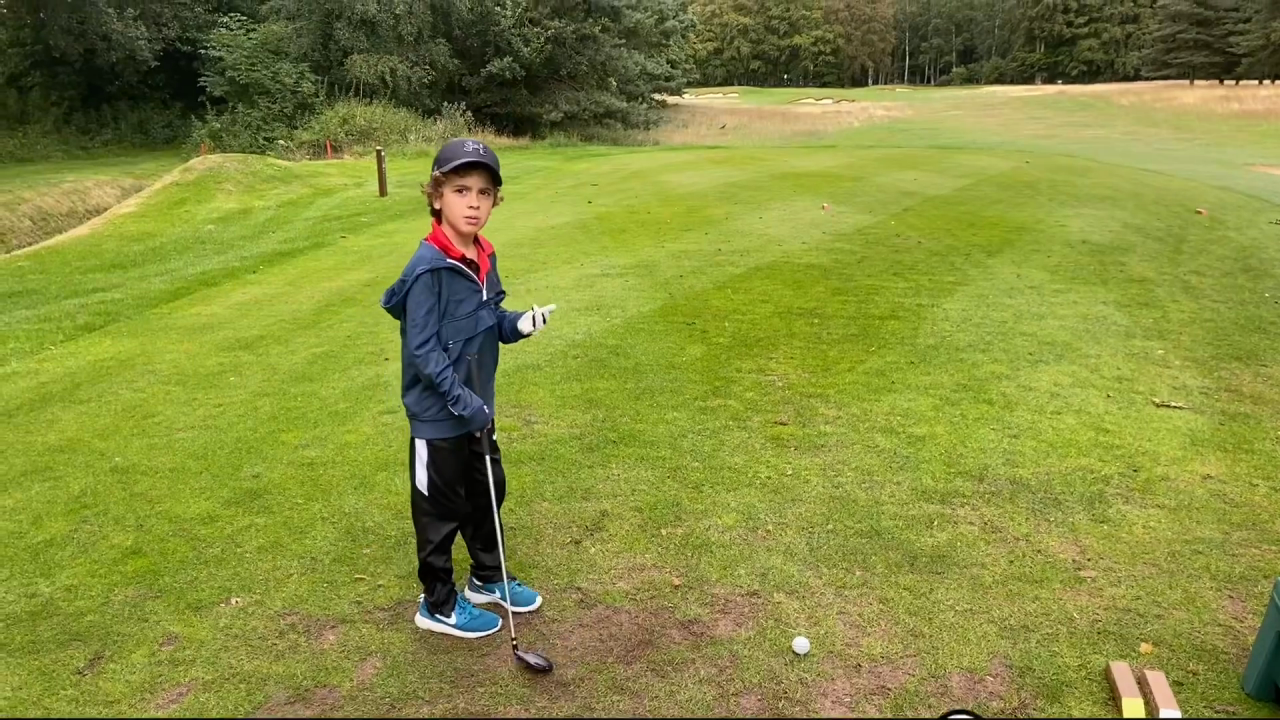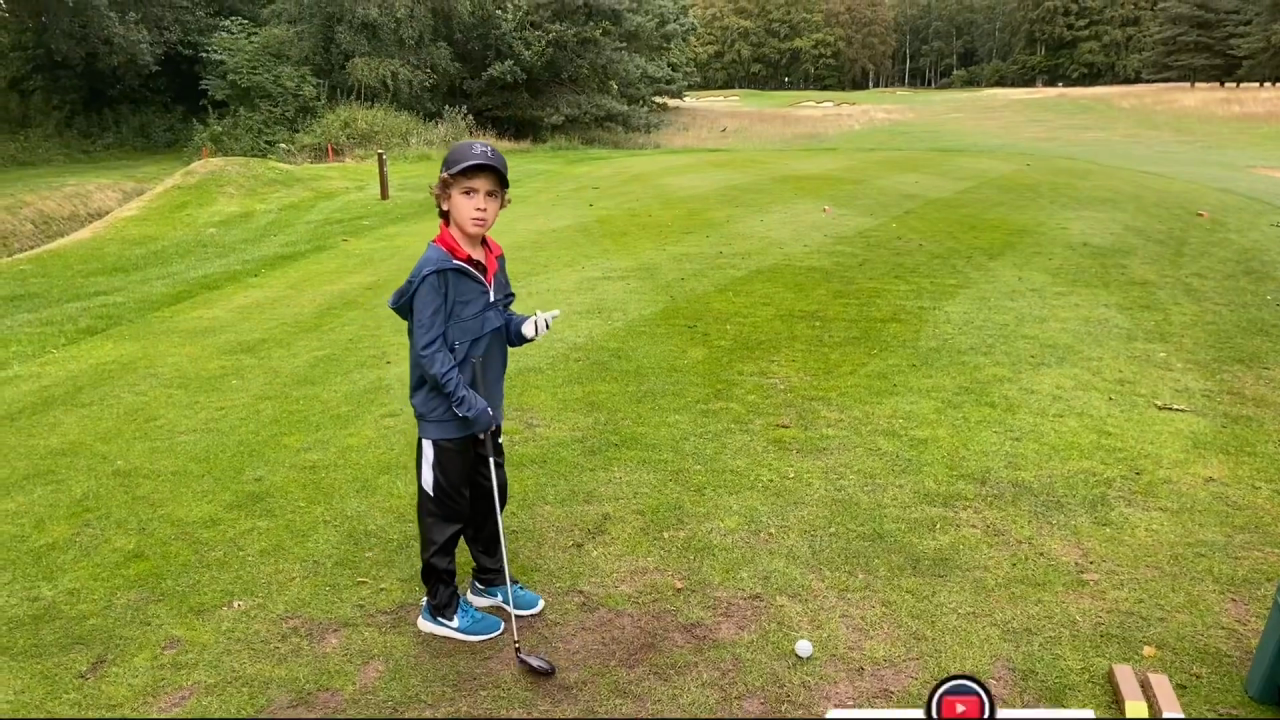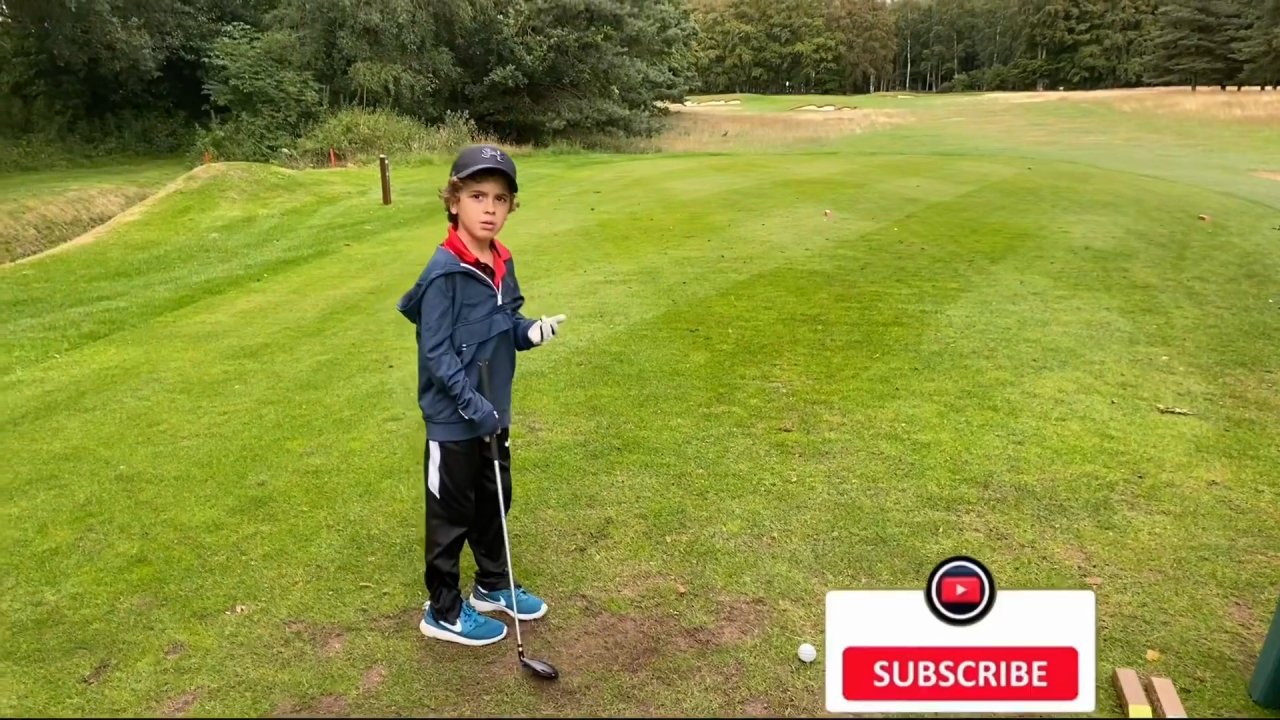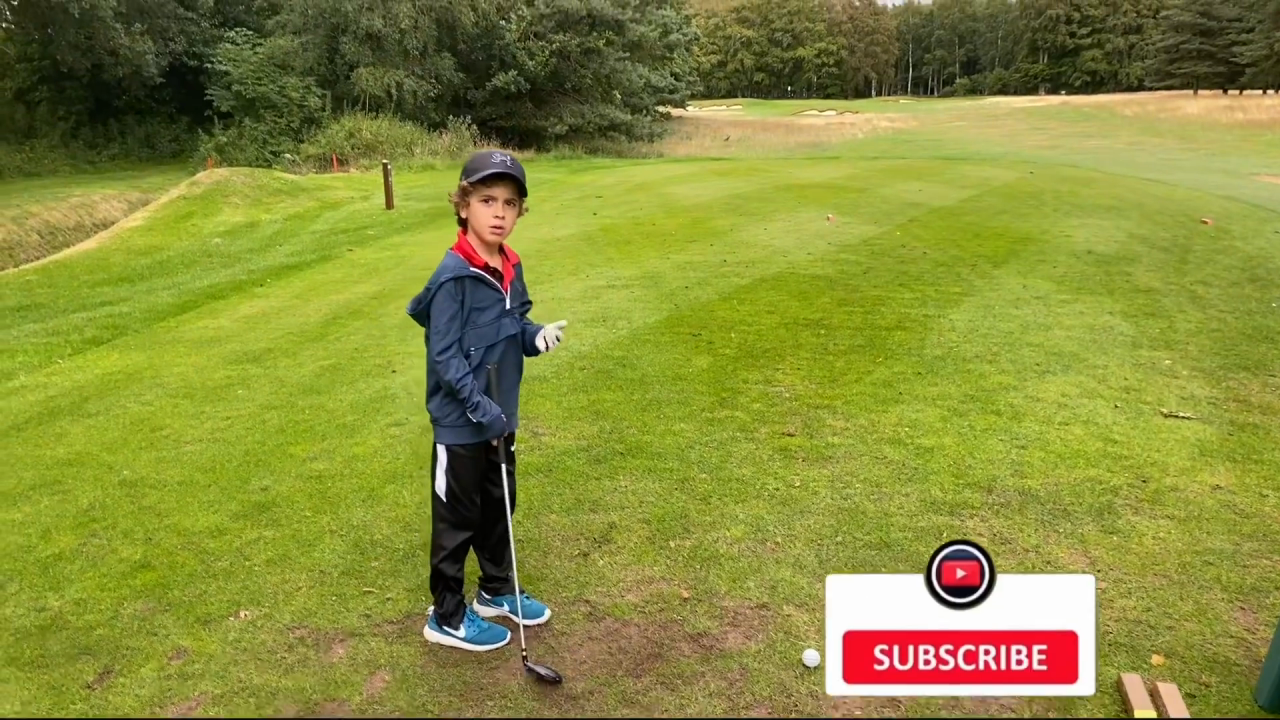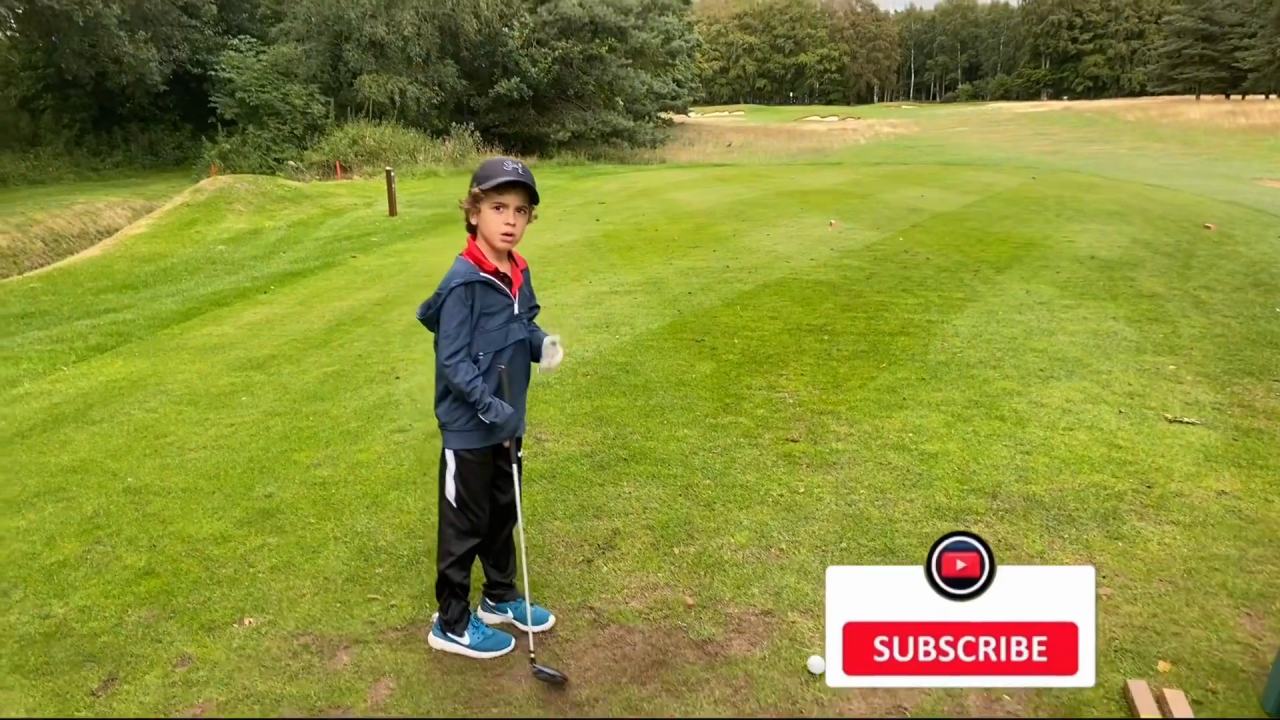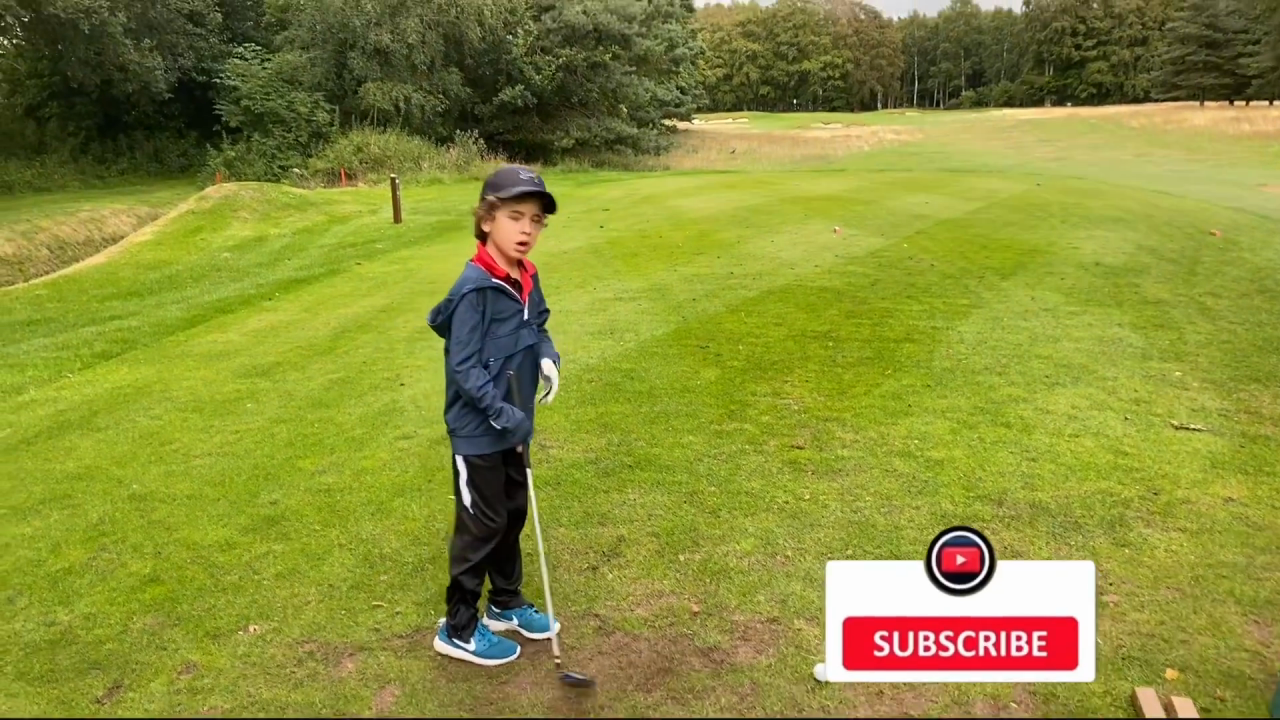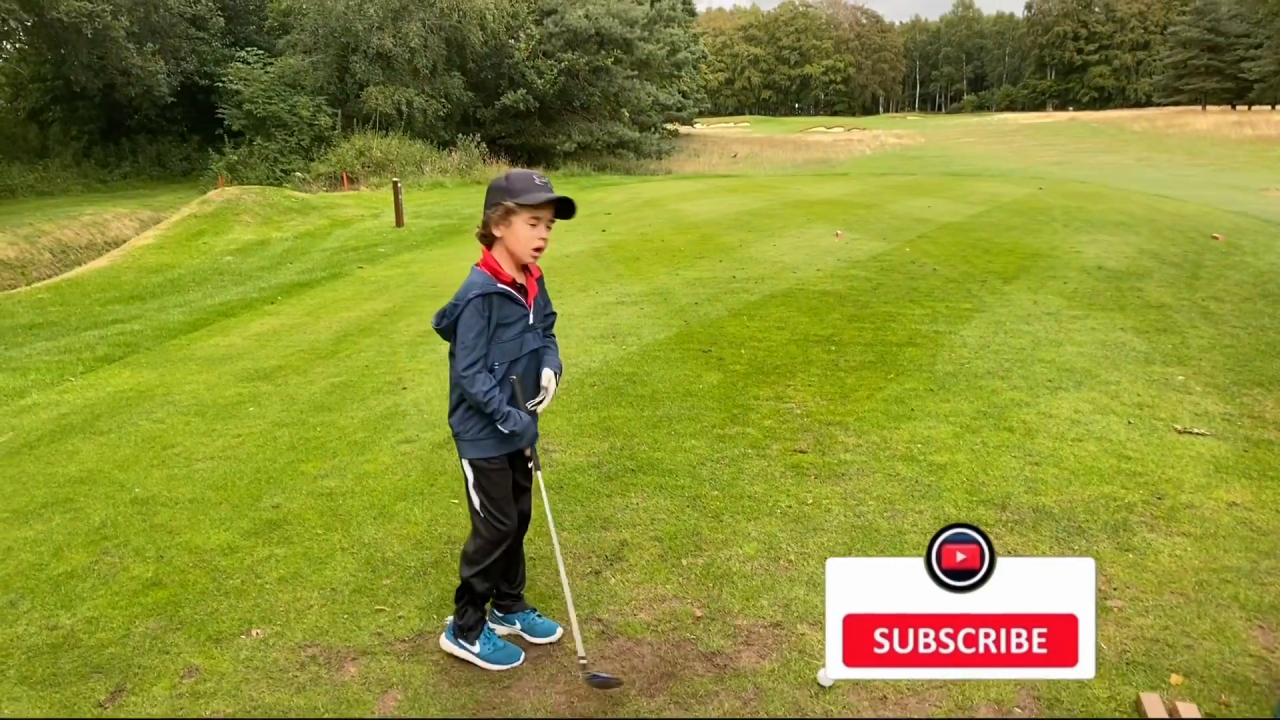
dt=0.1s
person 1, frame 1
left shoulder: (484, 257)
right shoulder: (428, 269)
right elbow: (423, 351)
left wrist: (517, 324)
right wrist: (463, 403)
left hip: (476, 406)
right hip: (438, 415)
left knee: (488, 491)
right knee: (441, 508)
left ankle: (487, 580)
right ankle: (438, 605)
person 1, frame 2
left shoulder: (492, 259)
right shoulder: (436, 271)
right elbow: (429, 351)
left wrist: (523, 327)
right wrist: (468, 404)
left hip: (485, 408)
right hip: (445, 416)
left knee: (490, 495)
right knee: (446, 510)
left ankle: (489, 583)
right ankle: (441, 608)
person 1, frame 3
left shoulder: (501, 263)
right shoulder: (444, 274)
right elbow: (436, 353)
left wrist: (530, 330)
right wrist: (474, 406)
left hip: (493, 411)
right hip: (453, 420)
left knee: (495, 501)
right knee: (452, 513)
left ankle: (492, 587)
right ankle: (444, 612)
person 1, frame 4
left shoulder: (509, 267)
right shoulder: (454, 277)
right elbow: (445, 357)
left wrist: (537, 336)
right wrist: (482, 409)
left hip: (500, 415)
right hip: (462, 422)
left knee: (499, 506)
right knee: (458, 517)
left ankle: (496, 593)
right ankle: (447, 617)
person 1, frame 5
left shoulder: (518, 272)
right shoulder: (463, 283)
right elbow: (453, 363)
left wrist: (543, 346)
right wrist: (492, 409)
left hip: (505, 419)
right hip: (469, 426)
left knee: (503, 510)
right knee: (466, 522)
left ankle: (500, 598)
right ankle: (451, 623)
person 1, frame 6
left shoulder: (527, 278)
right shoulder: (474, 290)
right elbow: (464, 369)
left wrist: (548, 358)
right wrist: (504, 414)
left hip: (513, 425)
right hip: (478, 431)
left knee: (513, 516)
right knee: (482, 526)
left ankle: (505, 605)
right ankle: (459, 628)
person 1, frame 7
left shoulder: (532, 281)
right shoulder: (480, 294)
left elbow: (545, 334)
right elbow: (469, 374)
left wrist: (550, 368)
right wrist: (511, 420)
left hip: (514, 424)
right hip: (484, 434)
left knee: (517, 520)
right knee: (495, 527)
left ankle: (509, 607)
right ankle: (466, 630)
